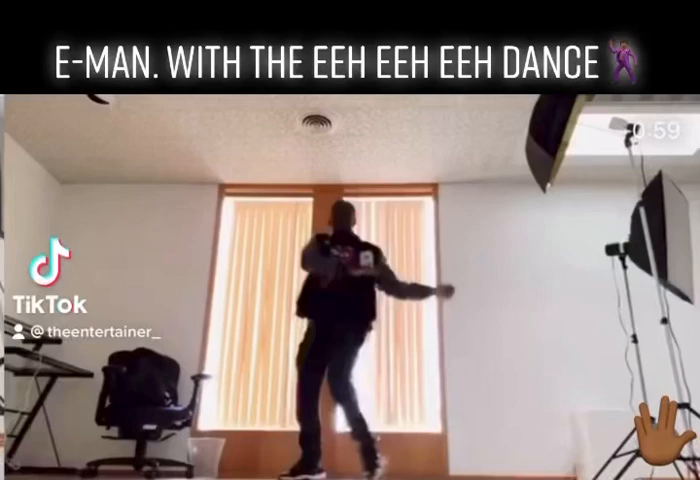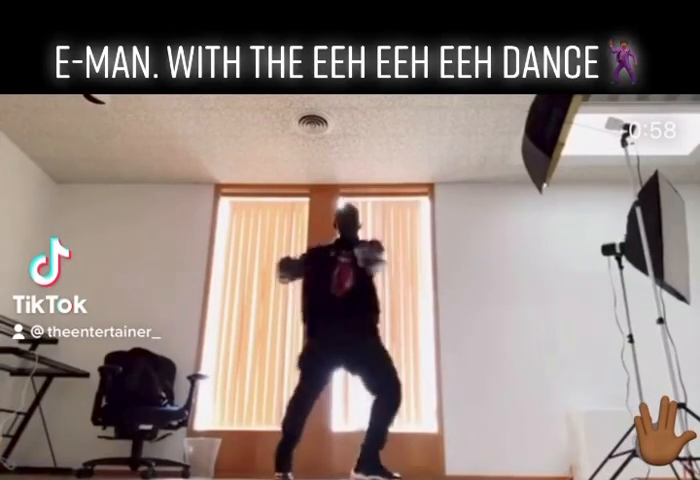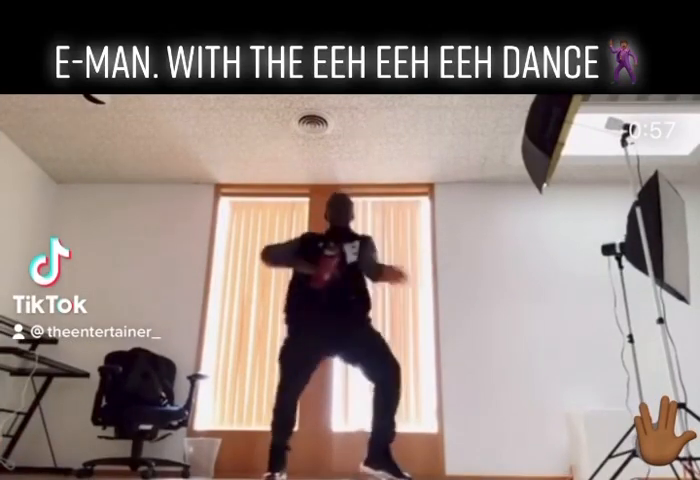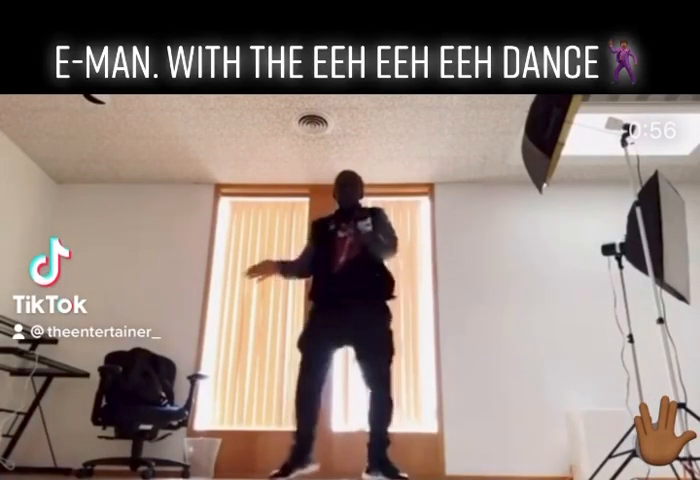
dt=1s
person 1, frame 1
left shoulder: (371, 253)
right shoulder: (320, 244)
left elbow: (396, 288)
right elbow: (308, 262)
left wrist: (433, 290)
right wrist: (348, 268)
left hip: (350, 326)
right hip: (320, 326)
left knee: (338, 380)
right knee: (307, 387)
left ankle: (369, 450)
person 1, frame 2
left shoulder: (368, 247)
right shoulder: (318, 255)
left elbow: (375, 261)
right elbow: (288, 272)
left wrist: (370, 256)
right wrist: (288, 266)
left hip: (362, 333)
right hip: (327, 333)
left knee: (389, 389)
right knee: (309, 389)
right ankle: (284, 455)
person 1, frame 3
left shoulder: (363, 243)
right shoulder: (308, 242)
left elbow: (370, 267)
right elbow: (270, 252)
left wrist: (386, 272)
right wrist: (299, 264)
left hip: (351, 324)
right hip: (309, 325)
left knee: (389, 374)
right knee: (289, 386)
left ankle: (379, 454)
person 1, frame 4
left shoulder: (375, 218)
right shoulder: (322, 226)
left elbow: (388, 247)
right elbow: (304, 265)
left wrist: (363, 236)
right wrist: (277, 267)
left hip: (367, 308)
right hip: (328, 309)
left knee: (379, 377)
right knee: (311, 374)
right ankle: (302, 451)
